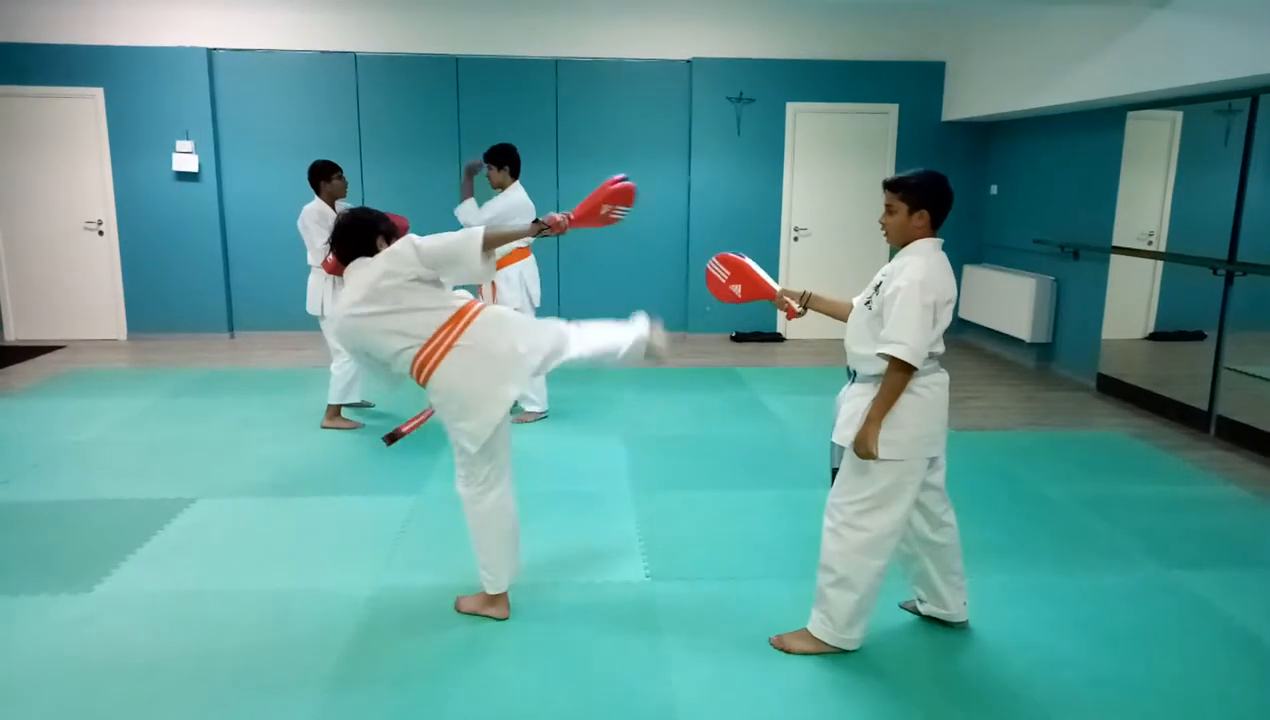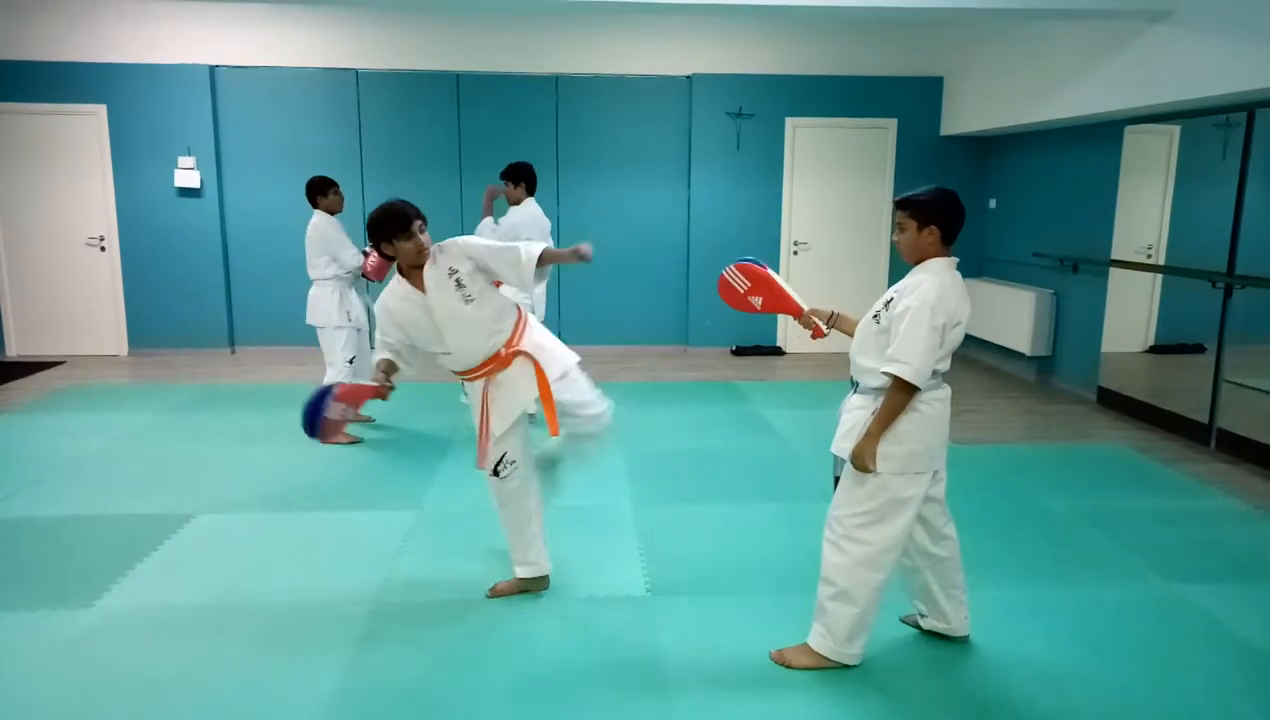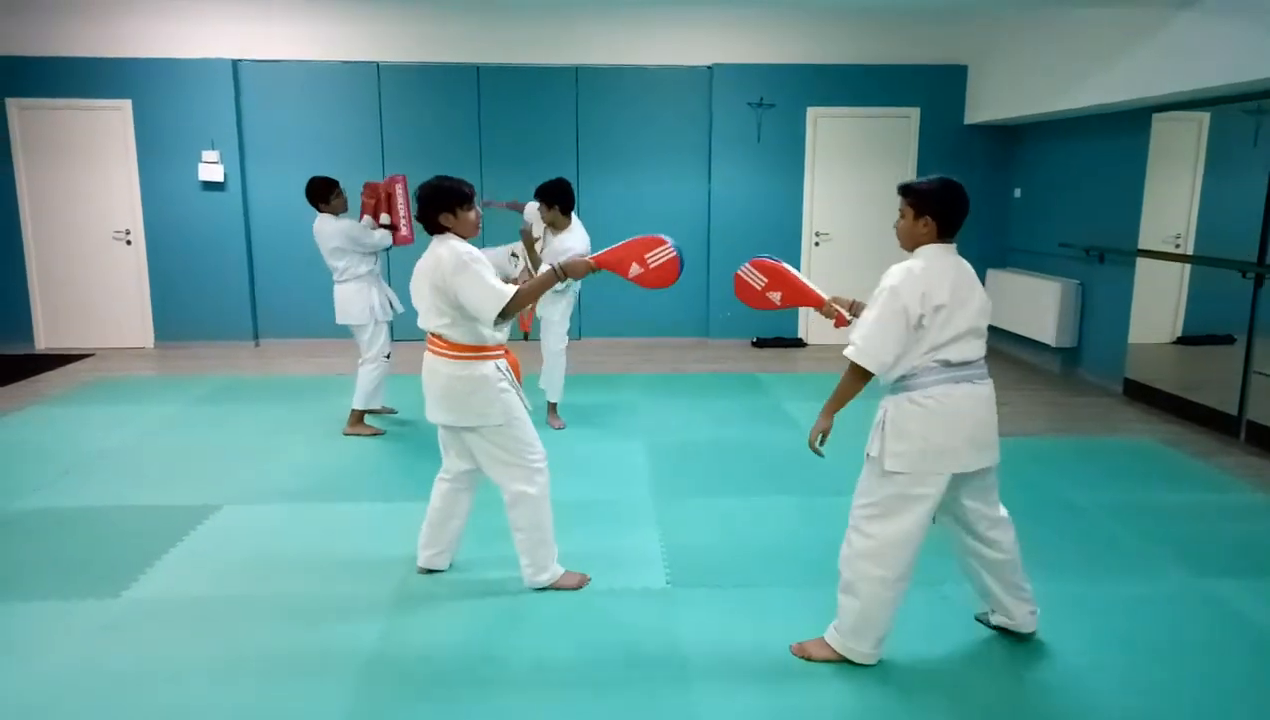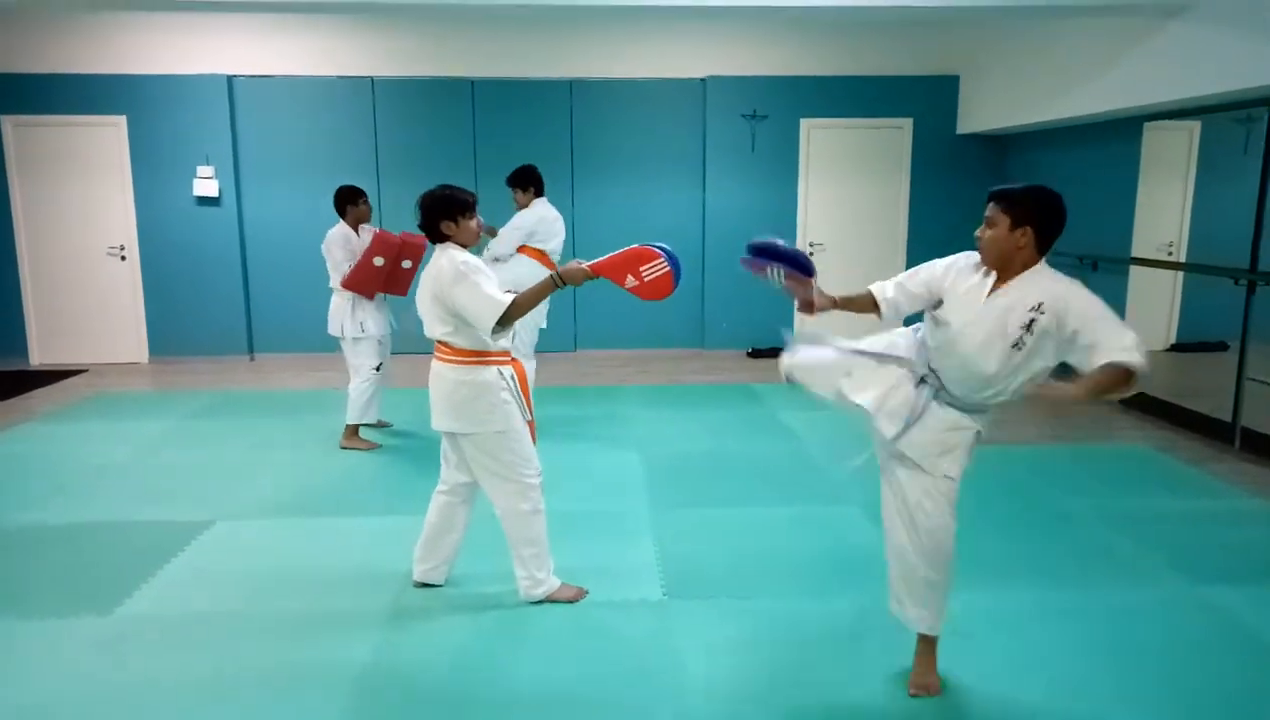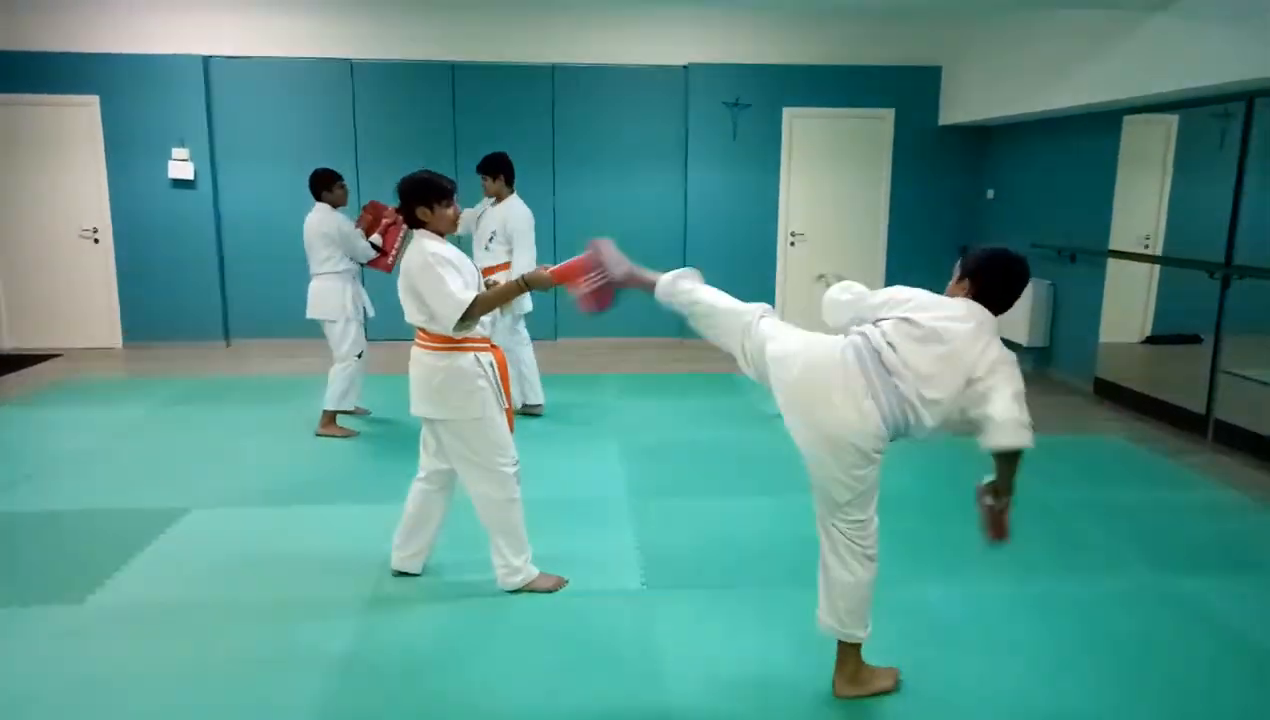
dt=1s
person 1, frame 1
left shoulder: (915, 271)
right shoulder: (916, 263)
left elbow: (902, 358)
right elbow: (866, 314)
left wrist: (871, 423)
right wrist: (806, 300)
left hip: (898, 407)
right hip: (915, 408)
left knee: (855, 516)
right knee: (926, 507)
left ankle: (832, 629)
right ankle: (945, 603)
person 1, frame 2
left shoulder: (928, 291)
right shoulder: (936, 282)
left elbow: (906, 375)
right elbow: (893, 339)
left wrist: (870, 438)
right wrist: (830, 318)
left hip: (898, 423)
right hip: (917, 422)
left knee: (856, 531)
right knee: (926, 522)
left ankle: (833, 643)
right ankle: (946, 616)
person 1, frame 3
left shoulder: (906, 277)
right shoulder: (965, 275)
left elbow: (869, 358)
left wrist: (828, 412)
right wrist: (855, 307)
left hip: (923, 415)
right hip: (973, 406)
left knee: (879, 528)
right knee: (982, 518)
left ankle: (852, 640)
right ankle: (1015, 614)
person 1, frame 4
left shoulder: (1065, 302)
right shoulder: (961, 268)
left elbow: (1125, 361)
right elbow: (890, 295)
left wrist: (1082, 390)
right wrist: (830, 300)
left hip: (944, 424)
right hip: (899, 373)
left knee: (924, 532)
right knee: (819, 359)
left ankle: (925, 651)
right ankle: (794, 360)
person 1, frame 5
left shoulder: (920, 302)
right shoulder: (999, 365)
left elbow: (839, 302)
right elbow: (1009, 435)
left wrist: (843, 306)
right wrist: (1001, 493)
left hip: (812, 372)
right hip: (851, 435)
left knee: (752, 322)
right knee: (851, 538)
left ankle: (634, 276)
right ankle: (851, 670)
person 2, frame 1
left shoulder: (345, 320)
right shoulder: (400, 257)
left elbow: (383, 360)
right elbow: (470, 244)
right wrist: (538, 227)
left hip: (456, 384)
right hip: (491, 339)
left knee: (483, 482)
right knee: (576, 339)
left ankle: (495, 594)
right ankle: (640, 337)
person 2, frame 2
left shoulder: (460, 252)
right shoulder: (391, 305)
left elbow: (531, 256)
right elbow: (392, 350)
left wrist: (567, 254)
right wrist: (384, 372)
left hip: (528, 351)
right hip: (491, 385)
left knee: (590, 415)
right knee: (509, 476)
right ankle: (532, 571)
person 2, frame 3
left shoulder: (431, 259)
right shoulder: (460, 257)
right elbow: (502, 310)
left wrist: (501, 288)
right wrist: (558, 272)
left hip: (447, 372)
right hip: (475, 377)
left knee: (458, 469)
right knee: (527, 470)
left ankle: (432, 555)
right ankle: (543, 570)
person 2, frame 4
left shoulder: (439, 266)
right shoulder: (460, 266)
right elbow: (501, 316)
right wrist: (558, 279)
left hip: (456, 379)
right hip: (480, 384)
left knee: (457, 481)
right knee: (521, 481)
left ankle: (428, 568)
right ankle: (539, 582)
person 2, frame 5
left shoulder: (429, 251)
right shoulder: (430, 256)
right elbow: (461, 314)
left wrist: (492, 289)
right wrist: (523, 284)
left hip: (442, 367)
right hip: (457, 372)
left knee: (437, 469)
right knee: (497, 469)
left ankle: (406, 557)
right ankle: (516, 571)
person 3, frame 1
left shoulder: (344, 209)
right shoulder: (312, 213)
right elbow: (326, 254)
left hip: (347, 284)
right hip: (330, 287)
right knee: (348, 351)
left ankle: (350, 396)
right ankle: (332, 415)
person 3, frame 2
left shoulder: (325, 223)
right shoulder: (325, 225)
left elbow: (342, 261)
right elbow: (353, 260)
left wrist: (367, 260)
left hip: (341, 297)
right hip: (333, 299)
left knee: (358, 357)
right knee: (341, 362)
person 3, frame 3
left shoulder: (323, 224)
right shoulder: (341, 227)
left elbow: (360, 235)
right elbow: (382, 240)
left wrist: (370, 215)
left hip: (354, 292)
right hip: (363, 294)
left knee: (373, 353)
right knee: (378, 357)
left ankle: (369, 402)
right ankle: (354, 421)
person 3, frame 4
left shoulder: (369, 232)
right shoulder: (336, 237)
left hip: (372, 306)
right hip: (352, 310)
left knee: (377, 366)
right knee: (367, 370)
left ankle: (366, 416)
right ankle: (350, 434)
person 3, frame 5
left shoulder: (314, 219)
right shoulder: (335, 220)
right elbow: (364, 253)
left wrist: (361, 228)
right wrist: (382, 230)
left hip: (329, 290)
right hip: (338, 292)
left knee: (354, 351)
right knee: (349, 356)
left ankle: (344, 403)
right ankle: (327, 422)
person 4, frame 1
left shoulder: (513, 200)
right shoulder: (506, 197)
left elbow: (472, 220)
left wrist: (467, 179)
left hip: (513, 279)
right hip: (503, 278)
left ankle: (536, 405)
person 4, frame 2
left shoulder: (521, 215)
right shoulder: (539, 218)
left elbow: (488, 238)
left wrist: (487, 203)
left hip: (514, 291)
right hip: (529, 290)
person 4, frame 3
left shoulder: (576, 245)
right shoulder: (549, 217)
right elbow: (529, 209)
left wrist: (529, 251)
right wrist: (502, 204)
left hip: (557, 292)
left knee: (554, 346)
left ankle: (552, 409)
person 4, frame 4
left shoulder: (529, 216)
right shoulder: (556, 218)
left elbow: (502, 248)
left wrist: (486, 251)
right wrist: (496, 233)
left hip: (520, 273)
right hip: (540, 281)
right knee: (522, 351)
person 4, frame 5
left shoulder: (517, 213)
right shoulder: (490, 205)
left elbow: (525, 255)
right elbow: (465, 222)
left hip: (503, 284)
right hip: (494, 284)
left knee: (491, 345)
right knee: (516, 342)
right ankle: (533, 400)
